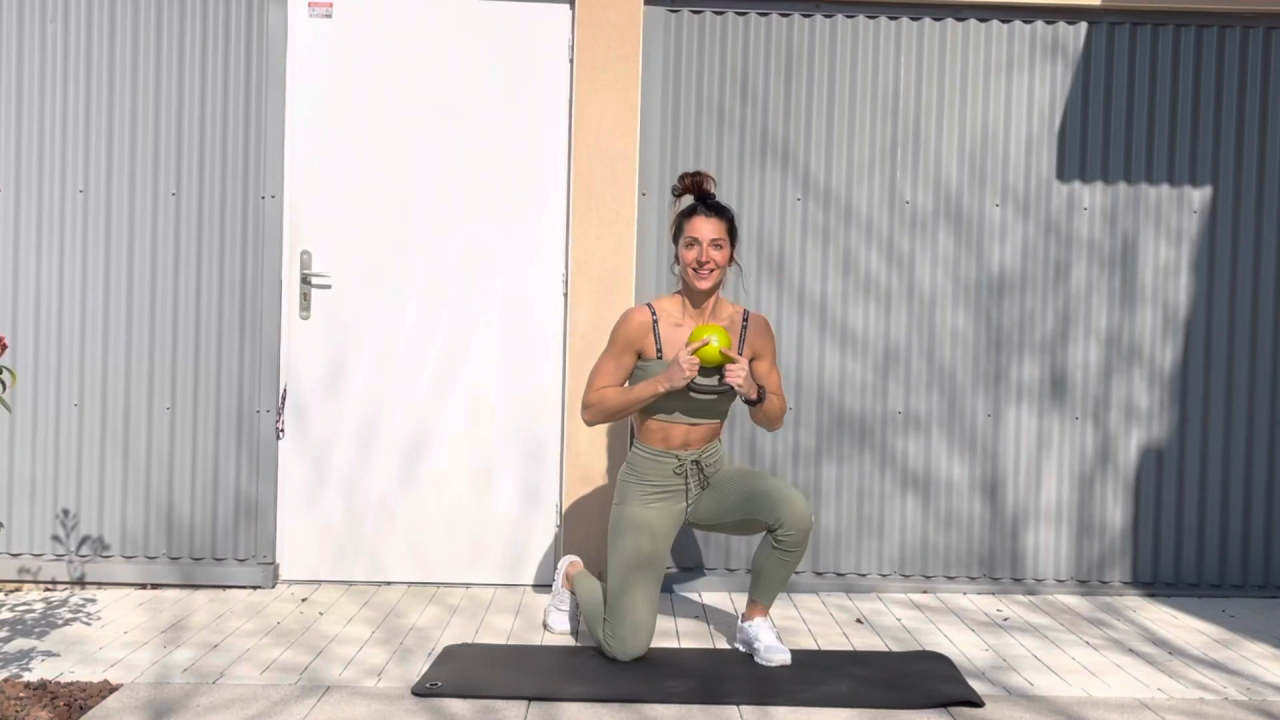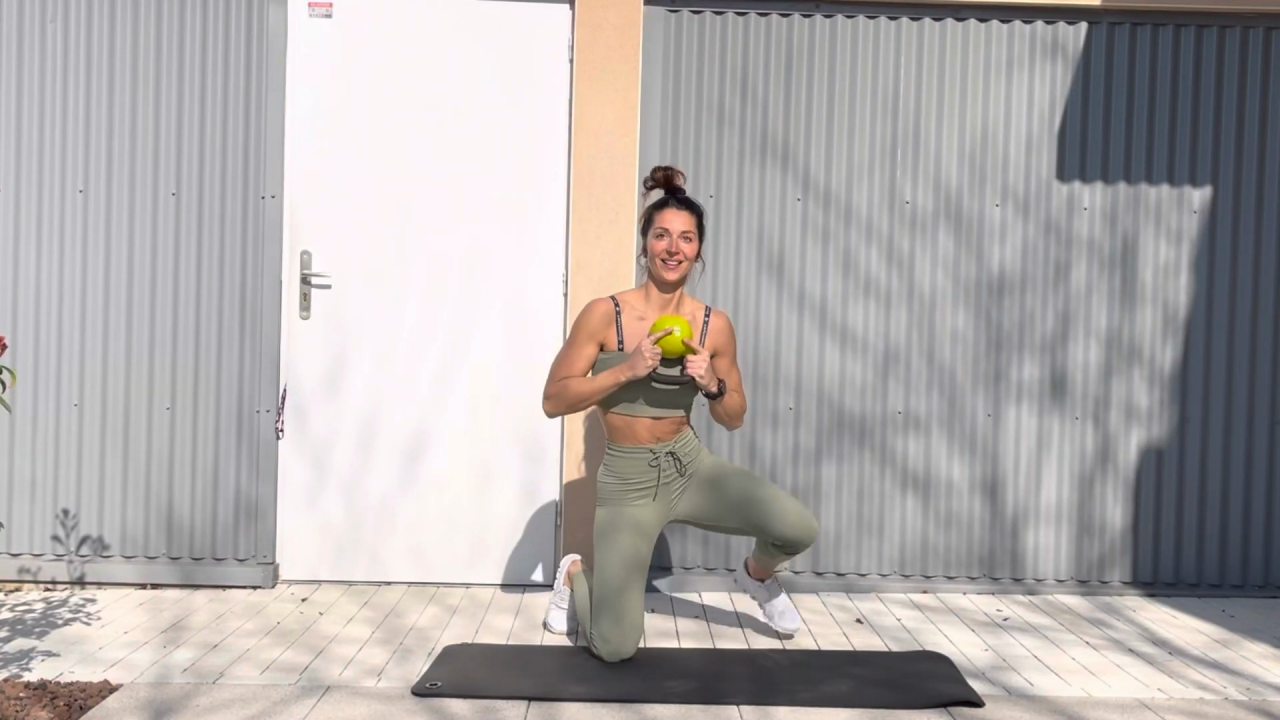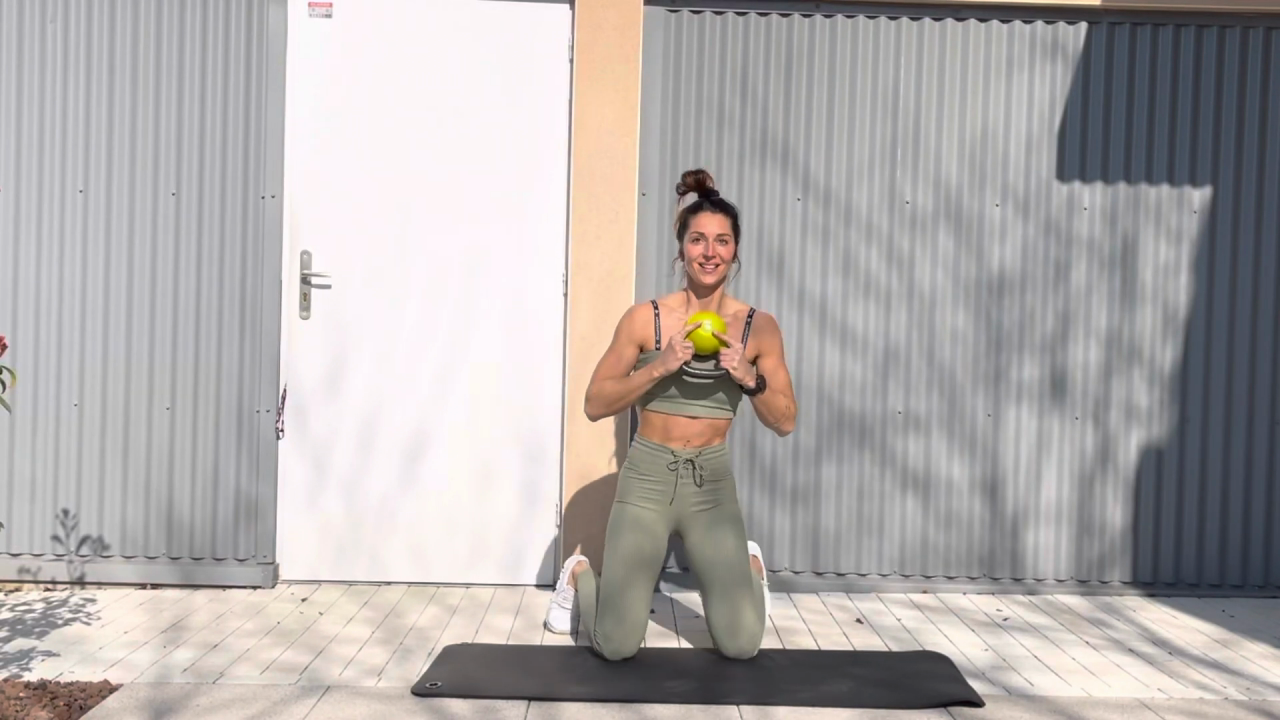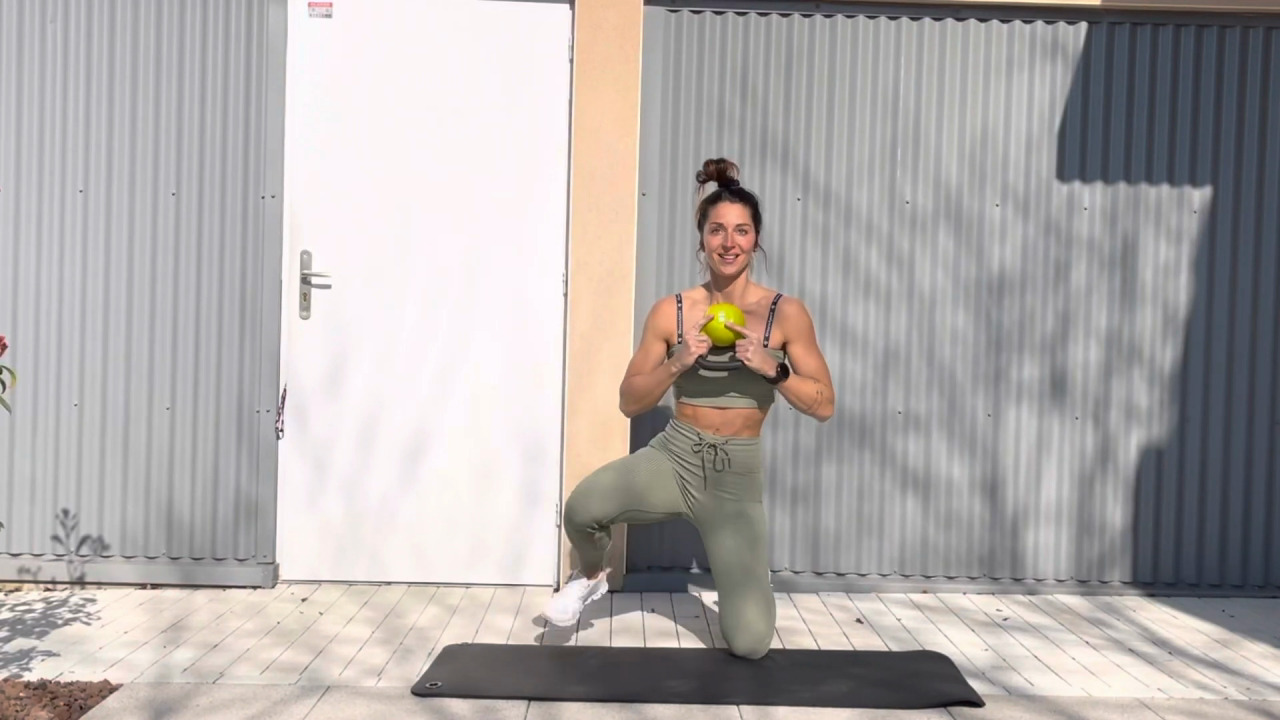
dt=0.3s
person 1, frame 1
left shoulder: (753, 328)
right shoulder: (640, 323)
left elbow: (774, 419)
right elbow: (592, 409)
left wrist: (753, 392)
right wrist: (662, 380)
left hip: (712, 473)
right hip: (647, 481)
left knee: (796, 514)
right knee: (626, 646)
left ankle: (753, 621)
right ankle: (574, 578)
person 1, frame 2
left shoulder: (715, 325)
right shoulder: (602, 314)
left elbow: (734, 419)
right elbow: (553, 400)
left wrist: (713, 384)
right wrist: (625, 369)
left hip: (691, 467)
right hip: (627, 482)
left knee: (798, 528)
right knee: (614, 647)
left ankle: (757, 575)
right ankle: (575, 576)
person 1, frame 3
left shoulder: (758, 326)
right shoulder: (644, 318)
left elbow: (785, 422)
right elbow: (595, 405)
left wrist: (750, 379)
right wrist: (659, 367)
left hip: (712, 486)
right hip: (647, 479)
left knee: (741, 644)
right knee: (615, 645)
left ankle: (747, 567)
right ankle: (578, 576)
person 1, frame 4
left shoulder: (787, 312)
right shoulder: (669, 312)
left elbow: (824, 406)
right elbow: (629, 402)
left wrist: (770, 368)
right wrist: (677, 363)
left hip: (736, 478)
right hip: (672, 459)
left knee: (750, 644)
right knee: (583, 505)
left ankle: (751, 571)
right ankle: (590, 573)
